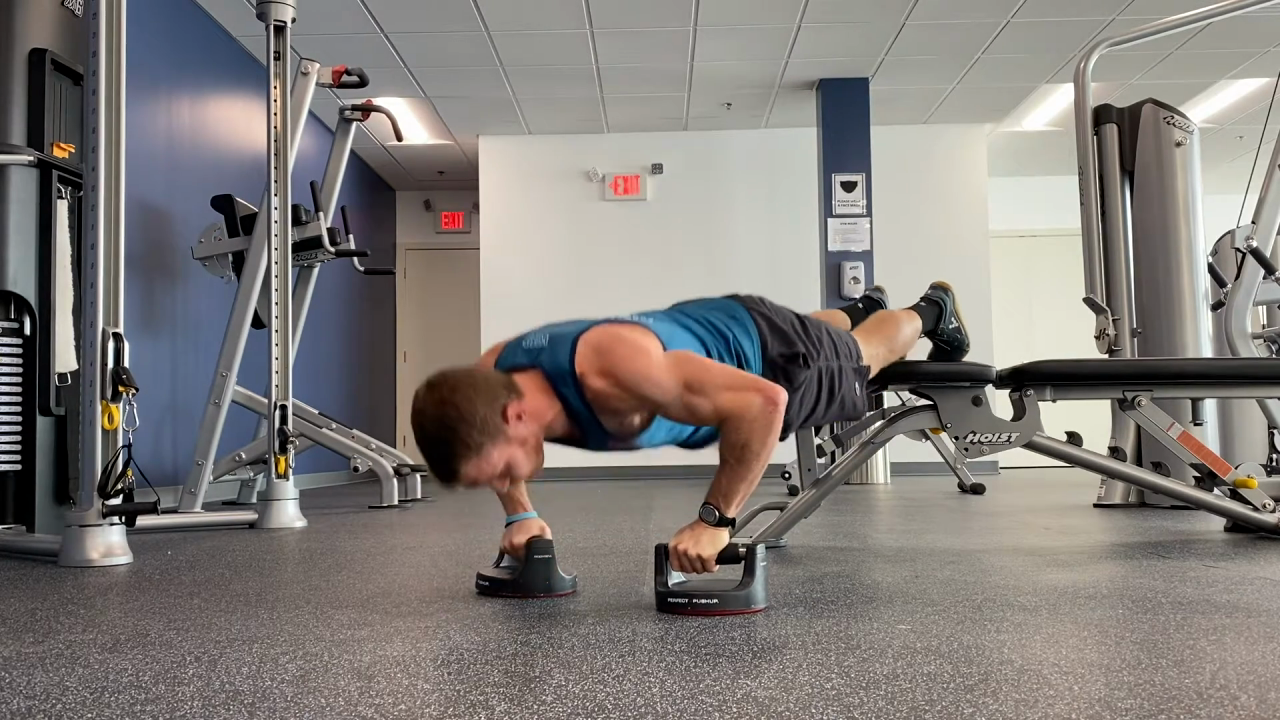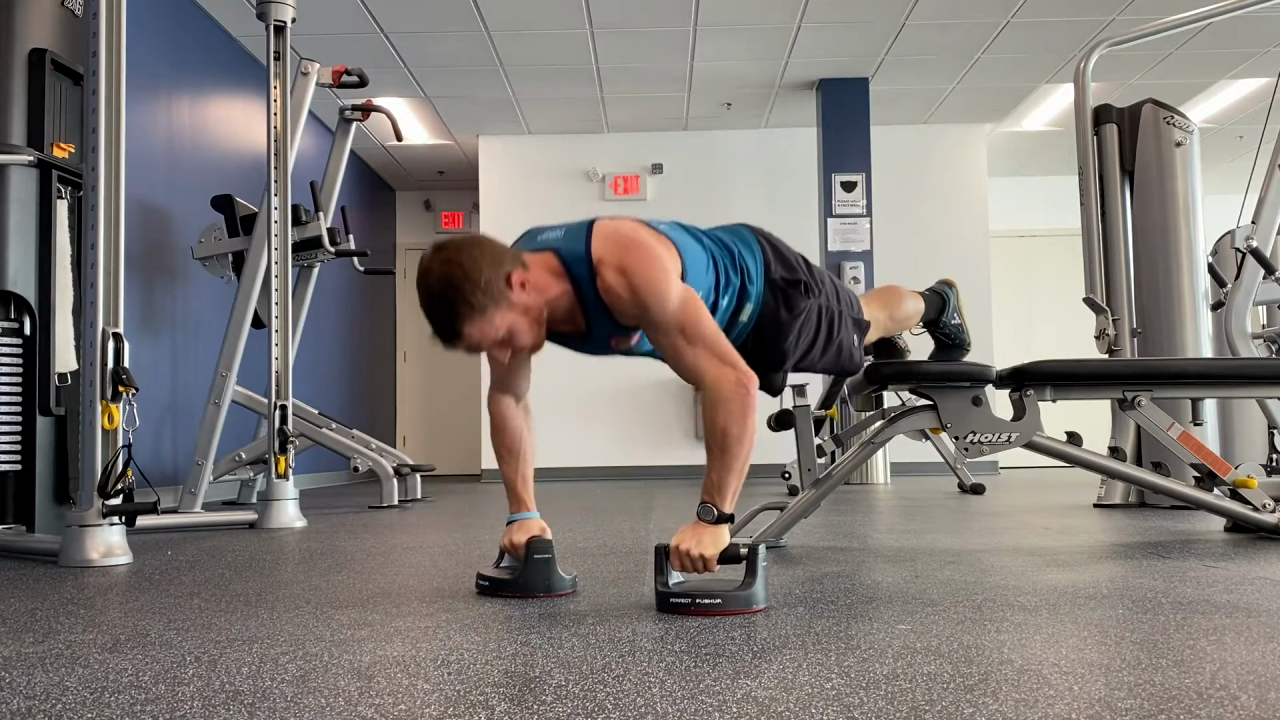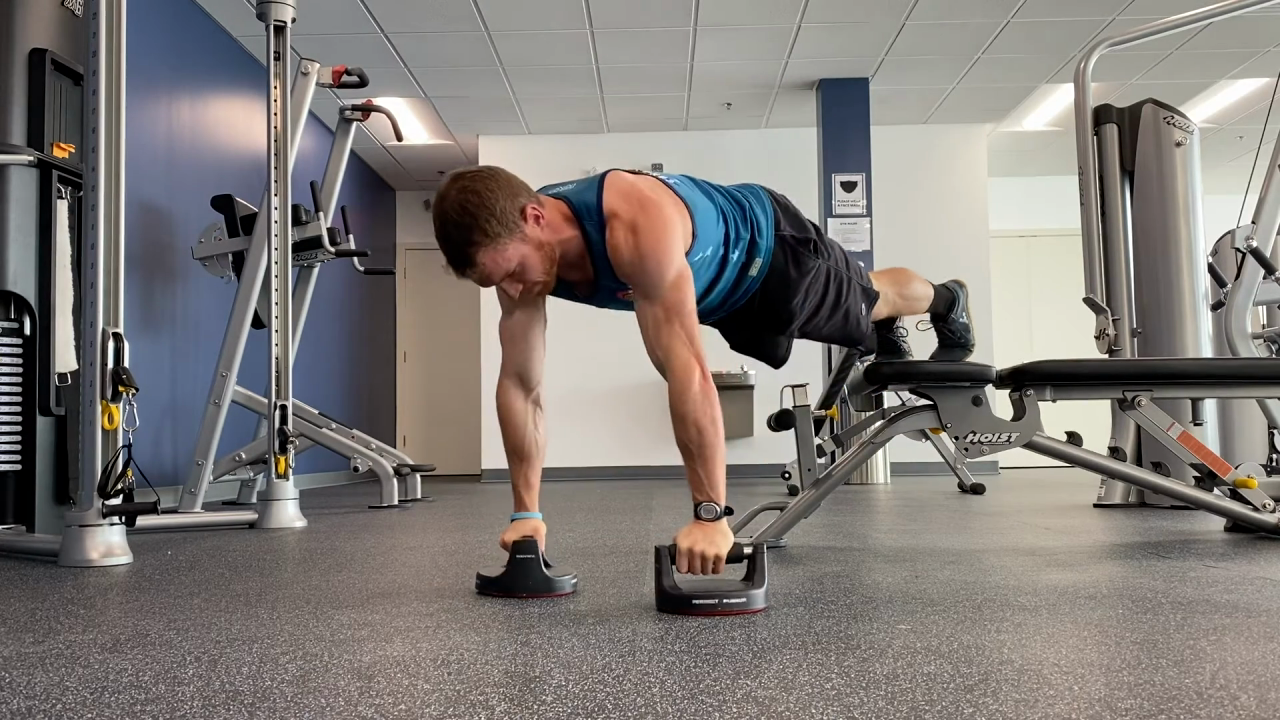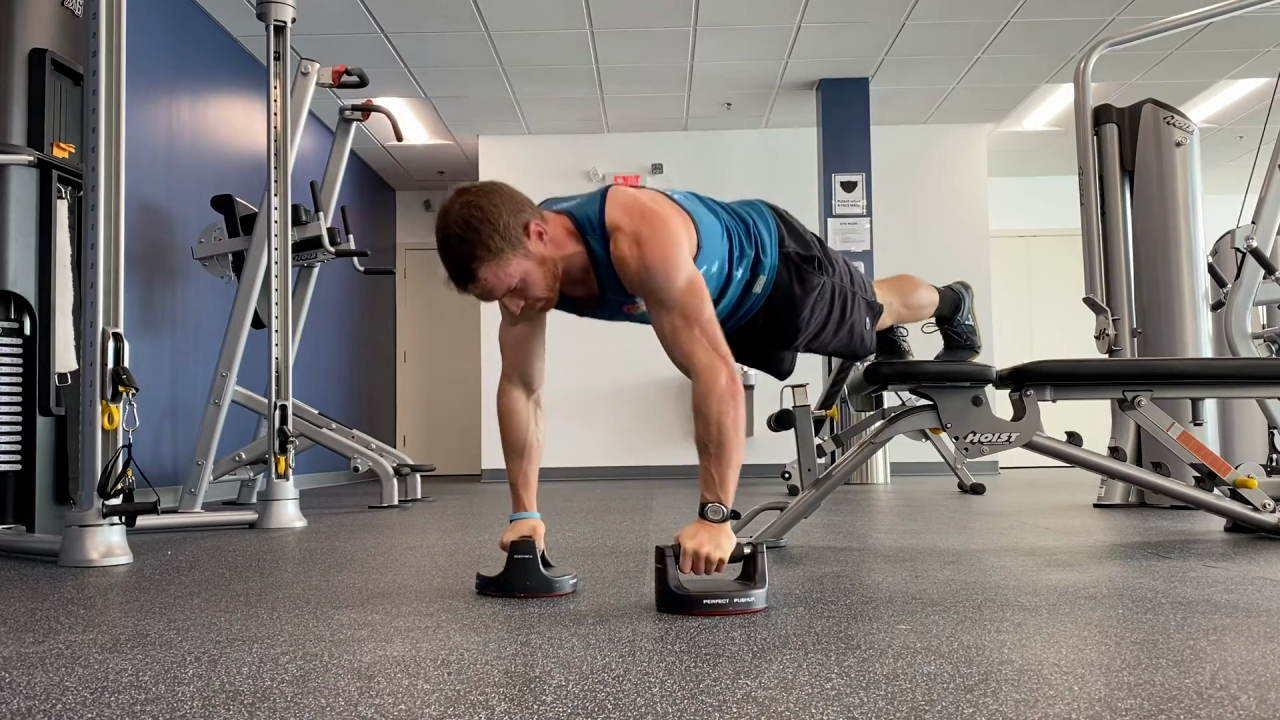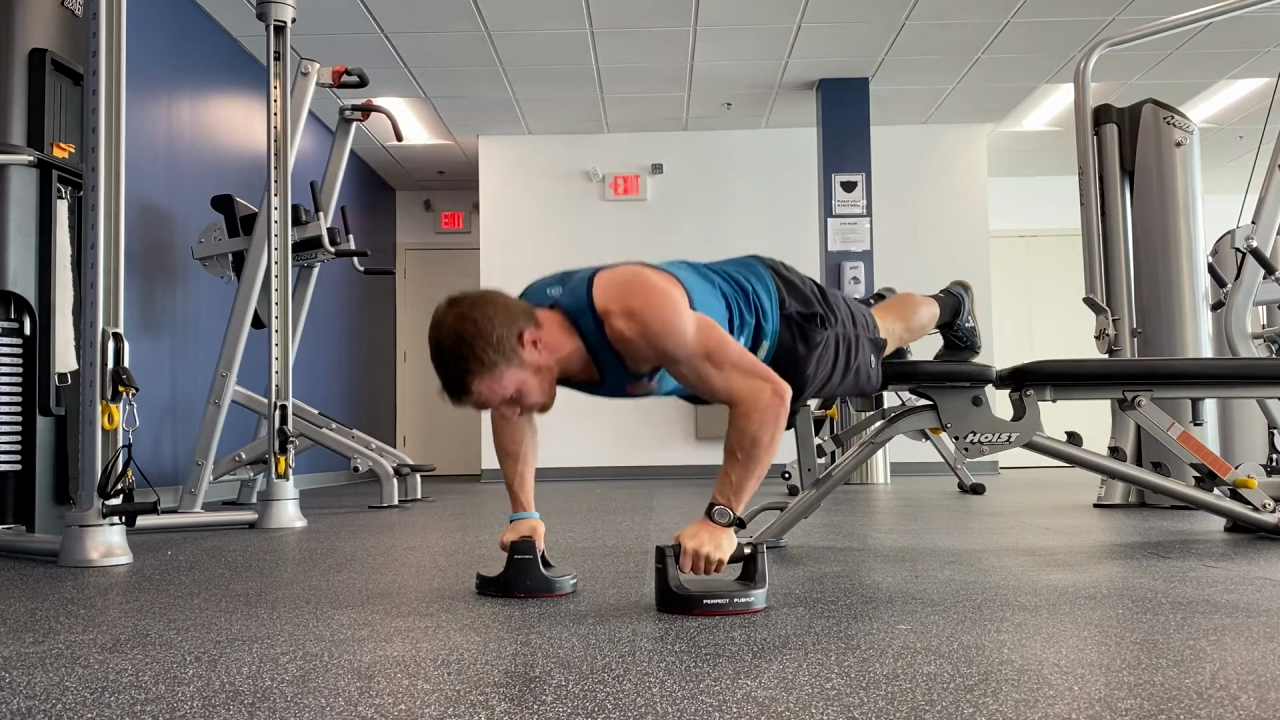
dt=0.3s
person 1, frame 1
left shoulder: (609, 372)
right shoulder: (497, 377)
left elbow: (766, 401)
right elbow: (480, 430)
left wrist: (714, 521)
right wrist: (521, 517)
left hip: (759, 355)
right hip: (701, 359)
left knee: (862, 357)
left ankle: (932, 311)
right ankle: (861, 307)
person 1, frame 2
left shoulder: (625, 271)
right shoulder: (506, 291)
left elbow: (736, 386)
right elbow: (506, 395)
left wrist: (713, 517)
right wrist: (523, 513)
left hip: (759, 285)
right hip: (711, 299)
left knee: (862, 325)
left ankle: (937, 305)
person 1, frame 3
left shoulder: (636, 223)
right shoulder: (517, 245)
left elbow: (688, 375)
right elbow: (518, 385)
left wrist: (711, 515)
right wrist: (526, 512)
left hip: (772, 249)
right hip: (725, 283)
left knee: (869, 299)
left ankle: (946, 303)
right ankle: (884, 334)
person 1, frame 4
left shoulder: (642, 238)
right shoulder: (522, 259)
left elbow: (715, 375)
right elbow: (519, 387)
left wrist: (715, 515)
right wrist: (525, 511)
left hip: (778, 265)
right hip: (731, 294)
left knee: (874, 311)
left ankle: (952, 305)
right ankle: (887, 340)
person 1, frame 5
left shoulder: (634, 316)
right shoulder: (519, 322)
left elbow: (768, 395)
right elbow: (511, 418)
left wrist: (721, 519)
right wrist: (524, 512)
left hip: (776, 314)
right hip: (719, 309)
left knee: (877, 338)
left ankle: (949, 306)
right ankle: (870, 301)
